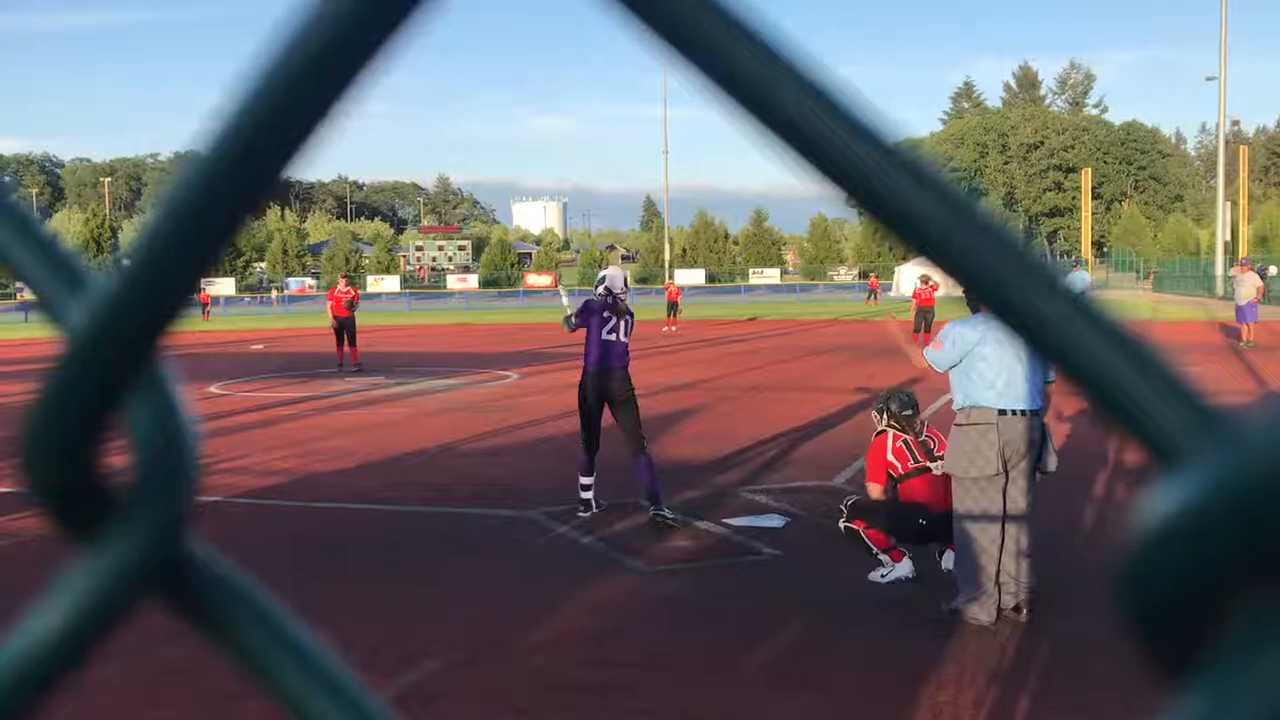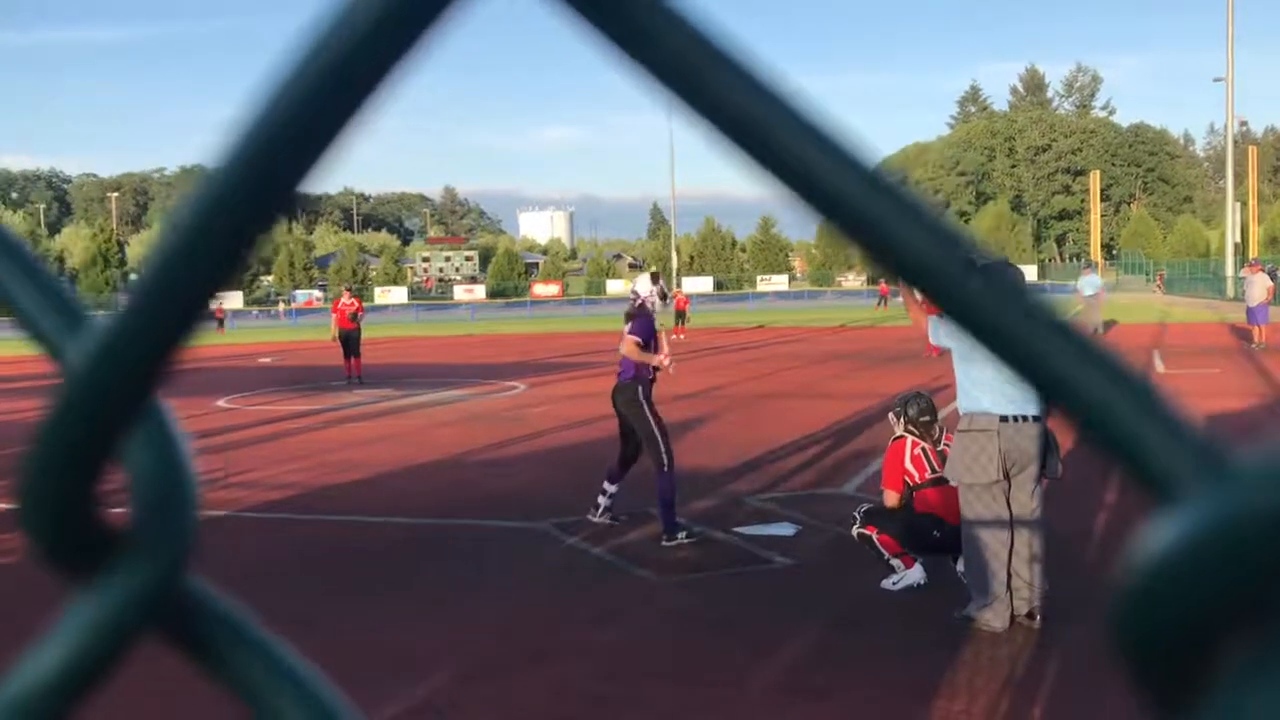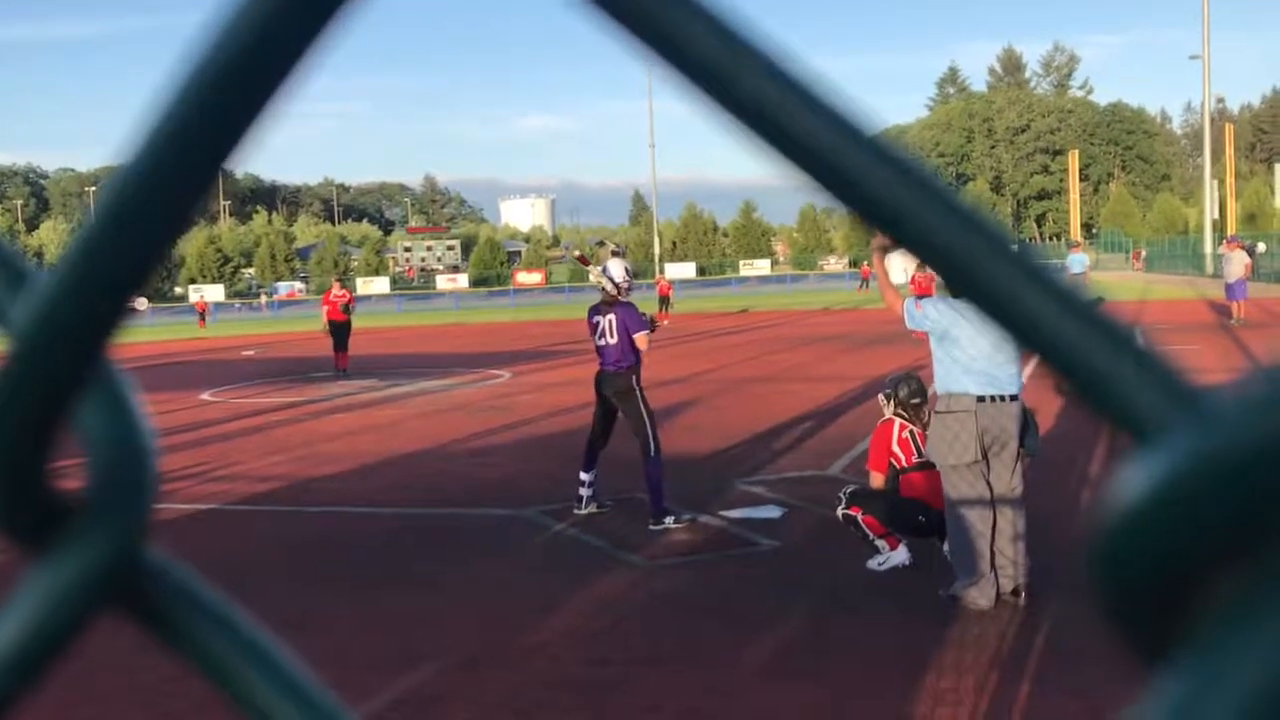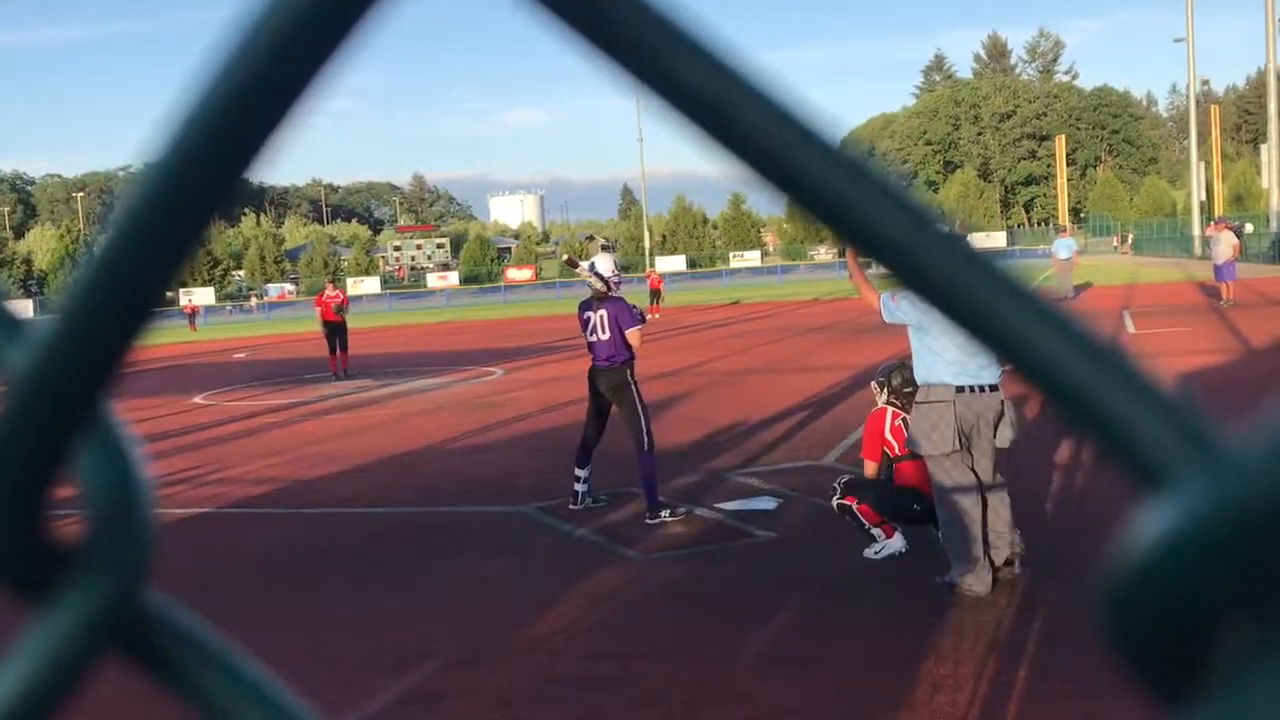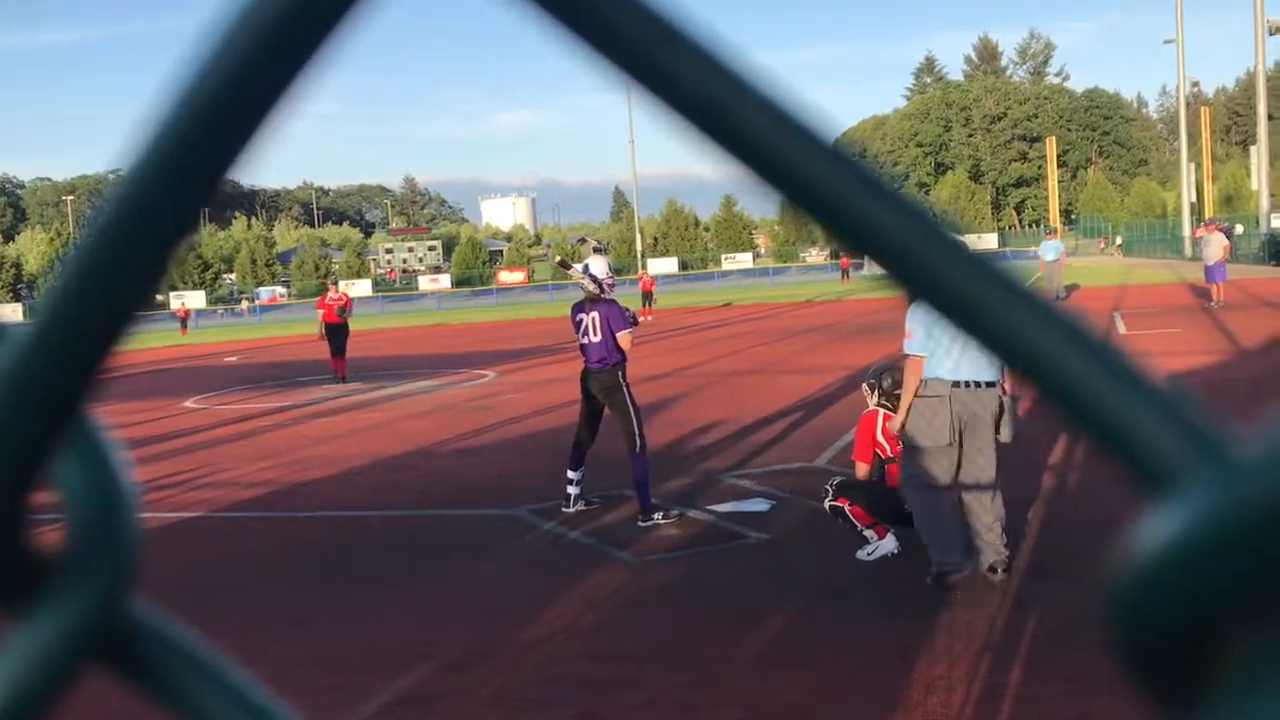
dt=0.7s
person 1, frame 1
left shoulder: (965, 329)
left elbow: (927, 362)
right elbow: (1047, 387)
left wrist: (899, 338)
left hip: (981, 430)
right hip: (1026, 429)
left knee: (976, 519)
right knee: (1016, 515)
left ankle: (980, 604)
right ankle: (1015, 598)
person 1, frame 2
left shoulder: (967, 330)
left elbow: (919, 317)
left hip: (983, 435)
right hip: (1030, 433)
left knee: (985, 525)
right knee: (1025, 520)
left ankle: (992, 610)
right ankle: (1028, 604)
person 1, frame 3
left shoulder: (941, 311)
left elbow: (894, 301)
left wrist: (877, 256)
left hip: (962, 415)
right hip: (1008, 411)
left knee: (968, 504)
right knee: (1008, 499)
left ankle: (977, 588)
right ankle: (1012, 581)
person 1, frame 4
left shoulder: (921, 303)
left elbow: (871, 298)
left wrist: (852, 257)
left hip: (944, 404)
right hip: (987, 398)
left knee: (955, 490)
right knee: (989, 479)
left ankle: (972, 576)
right ankle: (1006, 554)
person 1, frame 5
left shoulder: (922, 308)
left elbow: (916, 363)
right elbow: (1003, 360)
left wrist: (902, 411)
right wrist: (1006, 394)
left hip: (939, 401)
right hip: (985, 399)
left knee: (922, 483)
right knee: (981, 481)
left ankle: (949, 561)
right ankle: (994, 558)
person 2, frame 1
left shoulder: (591, 306)
right shoulder: (629, 315)
left elbow: (569, 325)
left wrist: (571, 317)
left hip: (592, 380)
right hip: (620, 381)
left knee: (589, 443)
right knee: (637, 445)
left ankle: (586, 501)
right ankle: (656, 505)
person 2, frame 2
left shoulder: (637, 319)
right shoulder: (644, 320)
right elbow: (627, 348)
left wrist: (657, 361)
right wrist: (654, 361)
left hip: (623, 394)
right hip: (635, 394)
left knee: (629, 453)
right knee: (663, 458)
left ankle: (601, 508)
right ankle: (670, 530)
person 2, frame 3
left shoulder: (594, 312)
right shoulder: (627, 309)
right elbow: (643, 345)
left wrist: (640, 326)
right wrist: (645, 326)
left hip: (604, 379)
right hip: (625, 381)
left knee: (596, 439)
right knee: (650, 445)
left ankle: (584, 499)
right ankle: (659, 514)
person 2, frame 4
left shoulder: (585, 307)
right shoulder: (618, 304)
right elbow: (635, 341)
right wrist: (636, 319)
left hip: (597, 375)
right hip: (620, 375)
left knee: (591, 433)
right knee: (643, 438)
left ankle: (580, 494)
right ankle: (654, 507)
person 2, frame 5
left shoulder: (577, 309)
right shoulder: (611, 307)
right elbow: (626, 344)
right wrist: (628, 322)
left hip: (589, 377)
right hip: (612, 378)
left knee: (583, 437)
right knee: (635, 441)
left ankle: (572, 497)
right ankle: (646, 510)
person 3, frame 1
left shoulder: (882, 443)
right shoulder: (934, 435)
left elbow: (876, 497)
left wrist: (891, 511)
left hip: (914, 523)
right hip: (949, 519)
left knee: (852, 509)
left ankle: (897, 562)
right ankle: (950, 551)
person 3, frame 2
left shoulder: (899, 448)
right shoulder: (950, 442)
left elbow: (891, 505)
left hip: (928, 533)
left knee: (864, 517)
left ankle: (908, 567)
right ankle: (963, 557)
person 3, frame 3
left shoulder: (887, 429)
left elbow: (876, 486)
left hip: (916, 515)
left knee: (849, 498)
left ankle: (893, 549)
right ankle: (949, 539)
person 3, frame 4
left shoulder: (880, 416)
left elbow: (870, 474)
left wrist: (880, 487)
left hip: (910, 504)
left knee: (843, 489)
left ankle: (889, 537)
person 3, frame 5
left shoulder: (871, 418)
left elbow: (861, 475)
left wrist: (875, 483)
left hip: (904, 505)
left knee: (834, 491)
left ankle: (880, 538)
